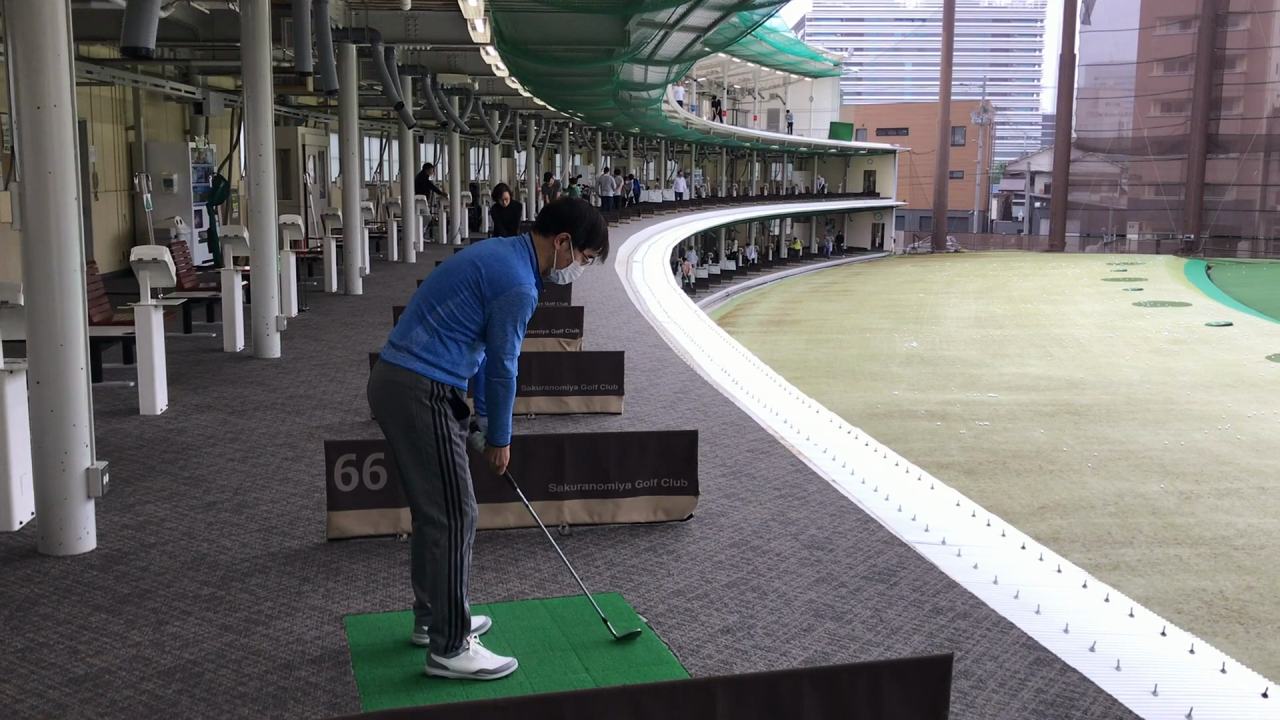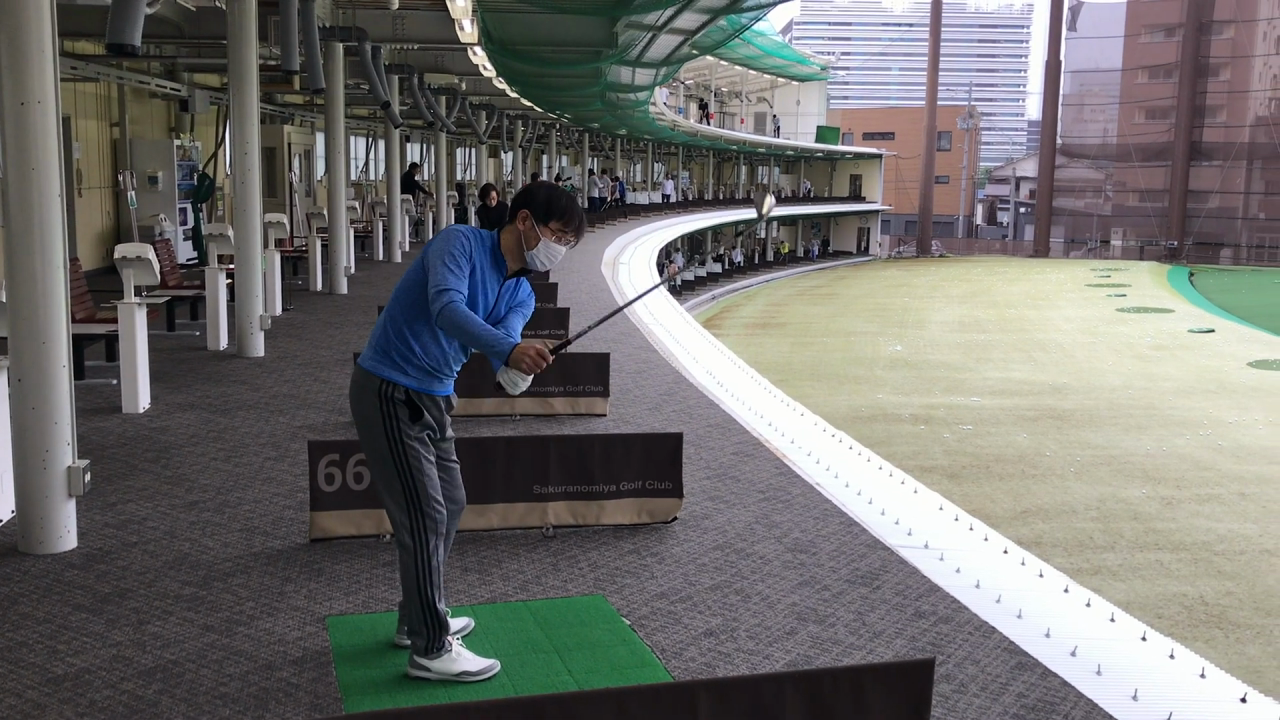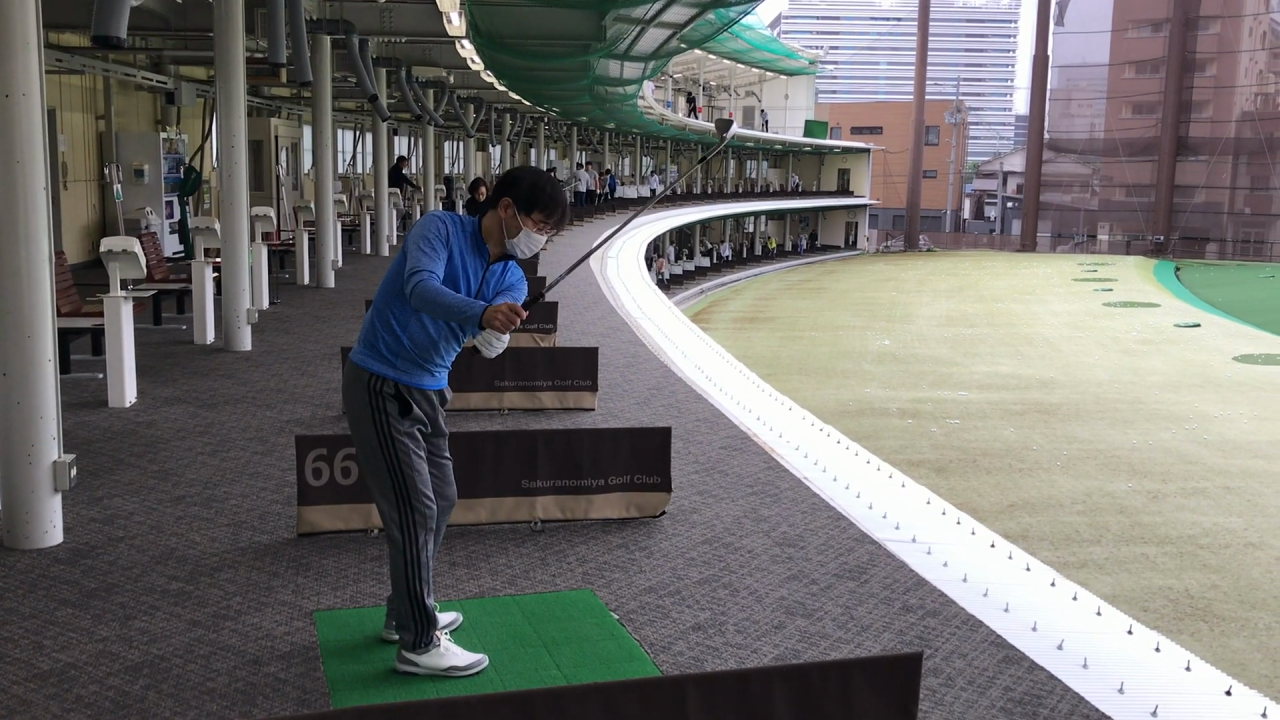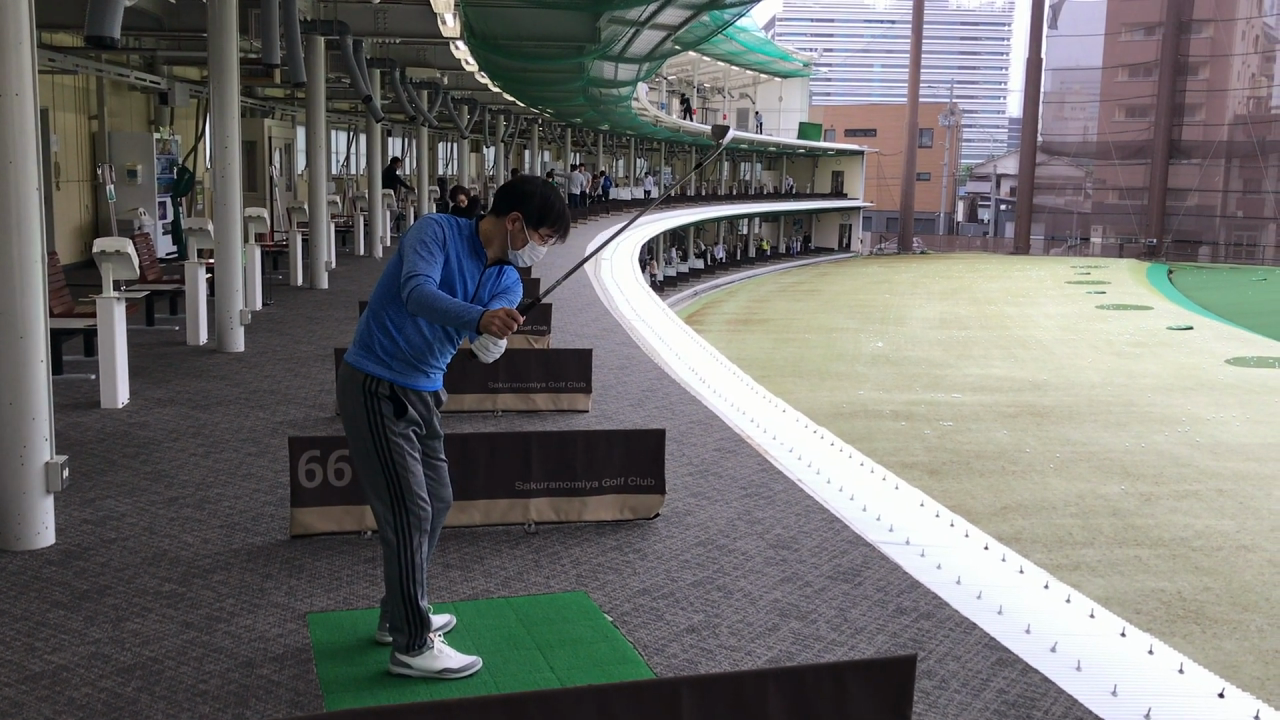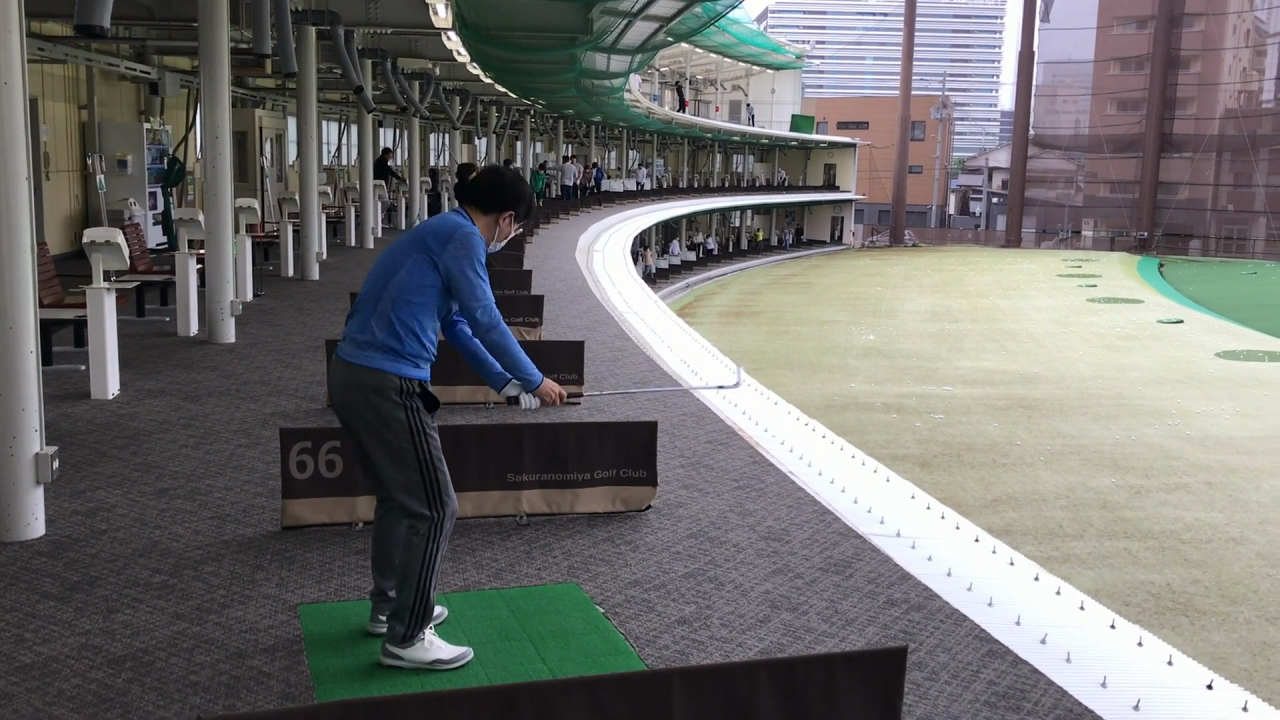
dt=1s
person 1, frame 1
left shoulder: (498, 253)
right shoulder: (517, 285)
right elbow: (502, 366)
left wrist: (482, 415)
right wrist: (499, 438)
left hip: (394, 380)
right hip: (421, 392)
left knee: (432, 510)
right knee: (454, 516)
left ankle: (434, 616)
right ankle: (449, 647)
person 1, frame 2
left shoulder: (522, 295)
right shoulder: (459, 241)
left elbow: (504, 341)
right elbow: (446, 308)
left wrist: (518, 363)
right wrist: (509, 348)
left hip: (433, 395)
right hip: (388, 391)
left knee: (448, 505)
right knee: (424, 516)
left ankle: (420, 618)
right ankle: (430, 649)
person 1, frame 3
left shoulder: (512, 280)
right shoulder: (440, 228)
left elbow: (493, 328)
right elbow: (420, 288)
left wrist: (495, 332)
right wrist: (482, 313)
left hip: (428, 389)
right hip: (381, 385)
left knee: (439, 501)
right knee: (414, 510)
left ankle: (408, 613)
right ankle: (418, 644)
person 1, frame 4
left shoulder: (507, 282)
right shoulder: (436, 230)
left elbow: (487, 331)
right elbow: (417, 291)
left wrist: (493, 336)
right wrist: (481, 317)
left hip: (423, 391)
right hip: (376, 386)
left knee: (435, 503)
right knee: (410, 512)
left ankle: (400, 614)
right ankle: (412, 645)
person 1, frame 5
left shoulder: (440, 234)
right shoulder: (461, 237)
left elbow: (458, 329)
right elbow: (489, 326)
left wrist: (506, 384)
right wrist: (534, 382)
left hip: (351, 375)
right hip: (387, 386)
left knee: (397, 496)
right knee: (432, 507)
left ankle: (389, 606)
right ankle: (405, 637)
